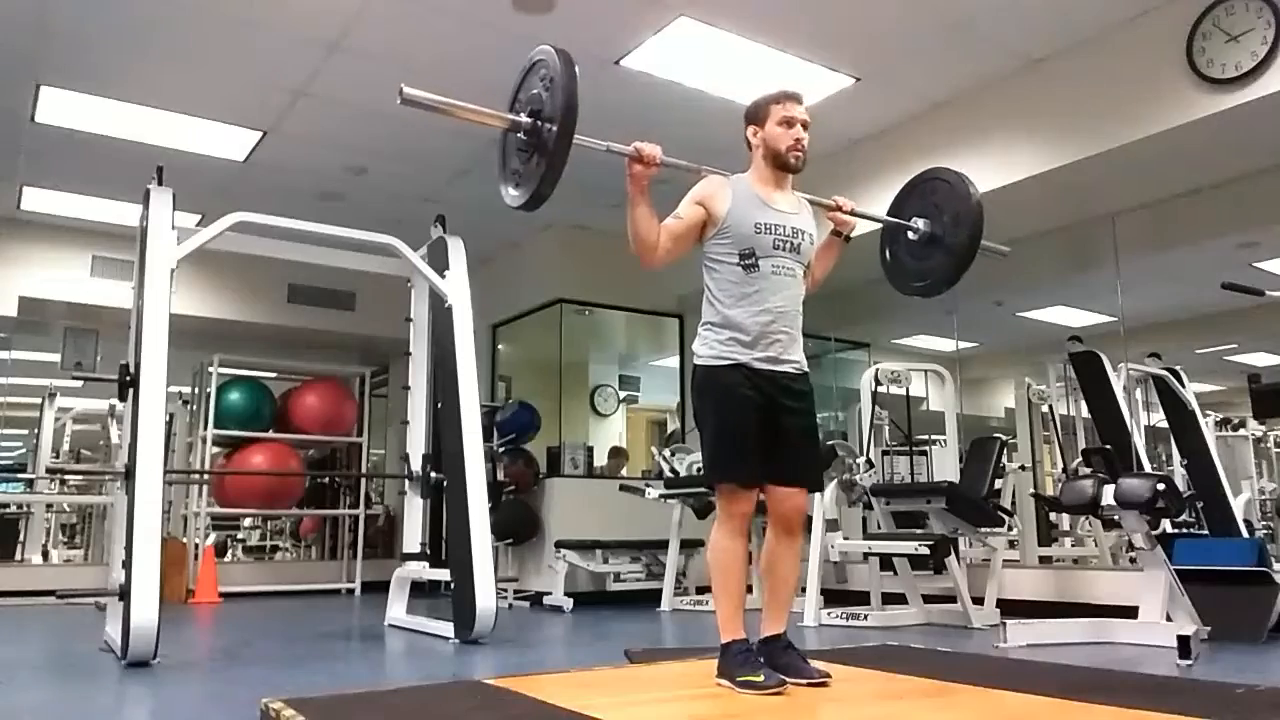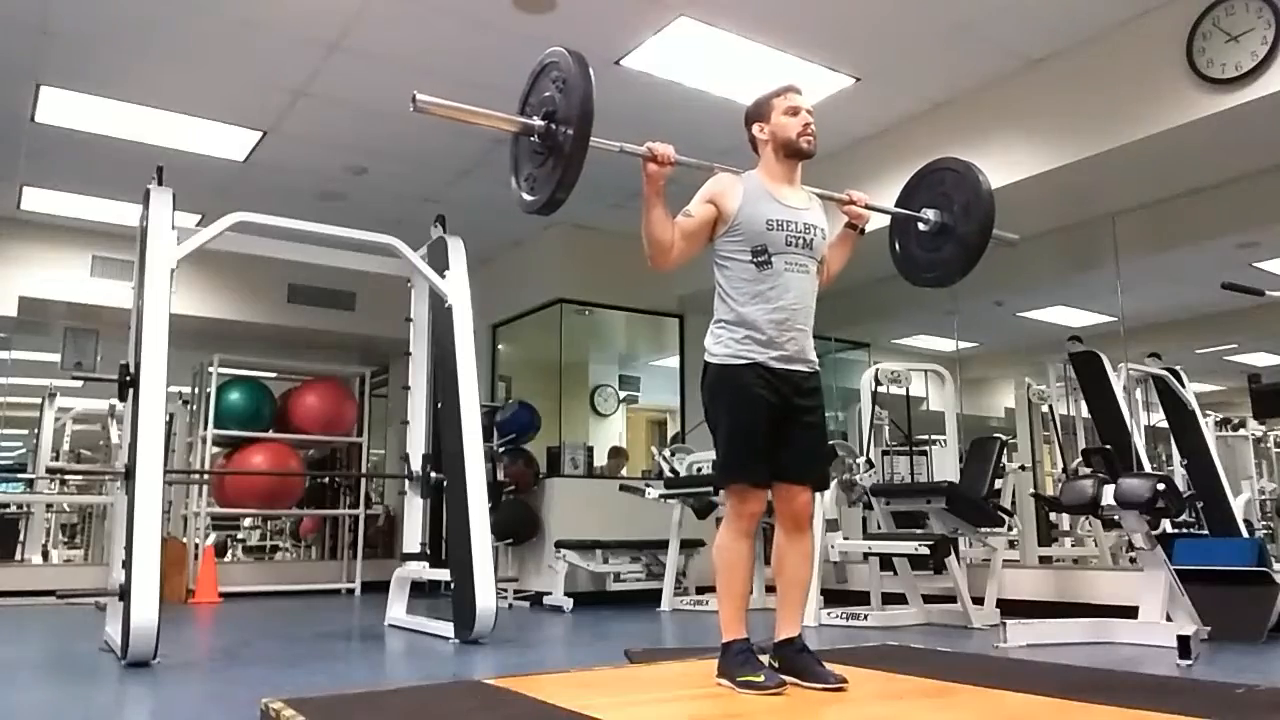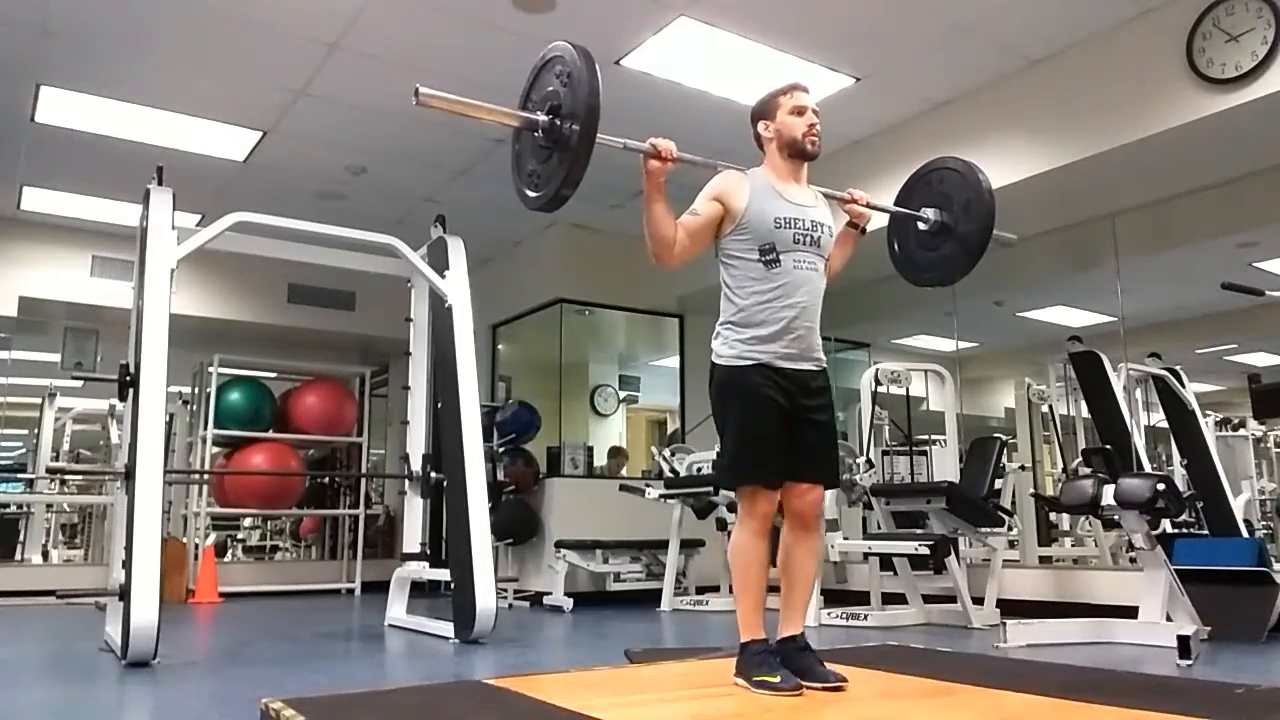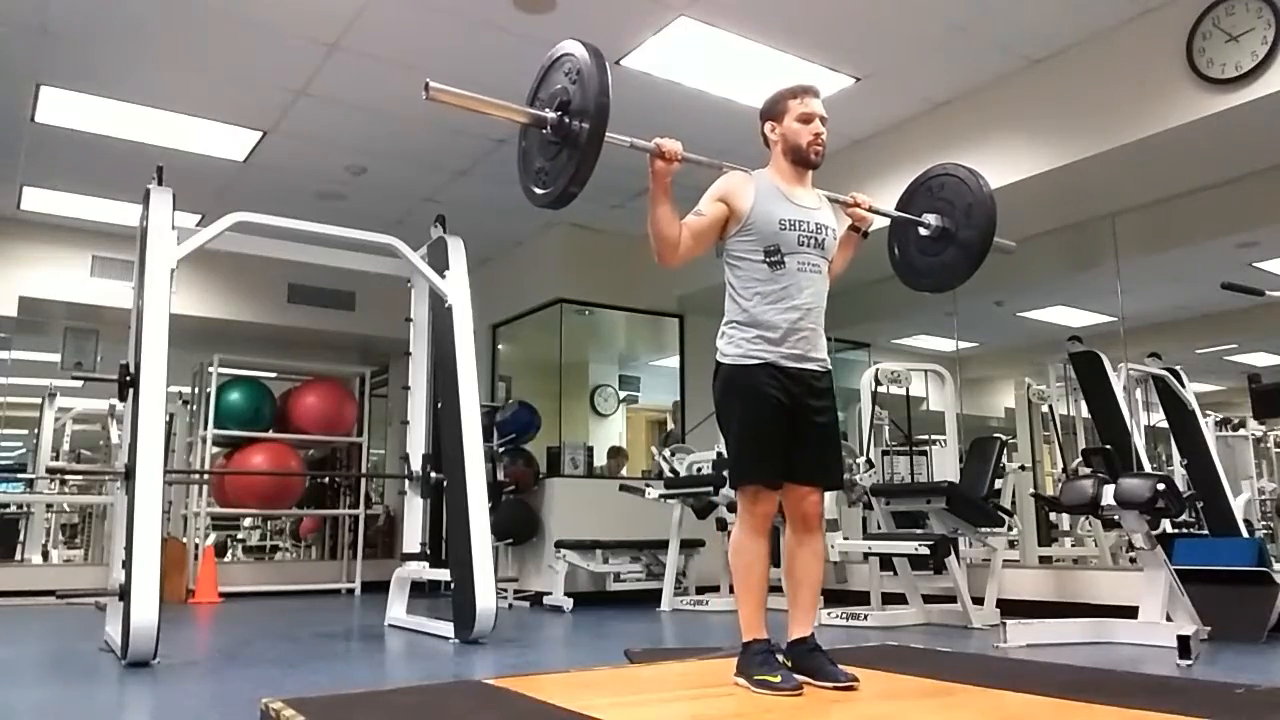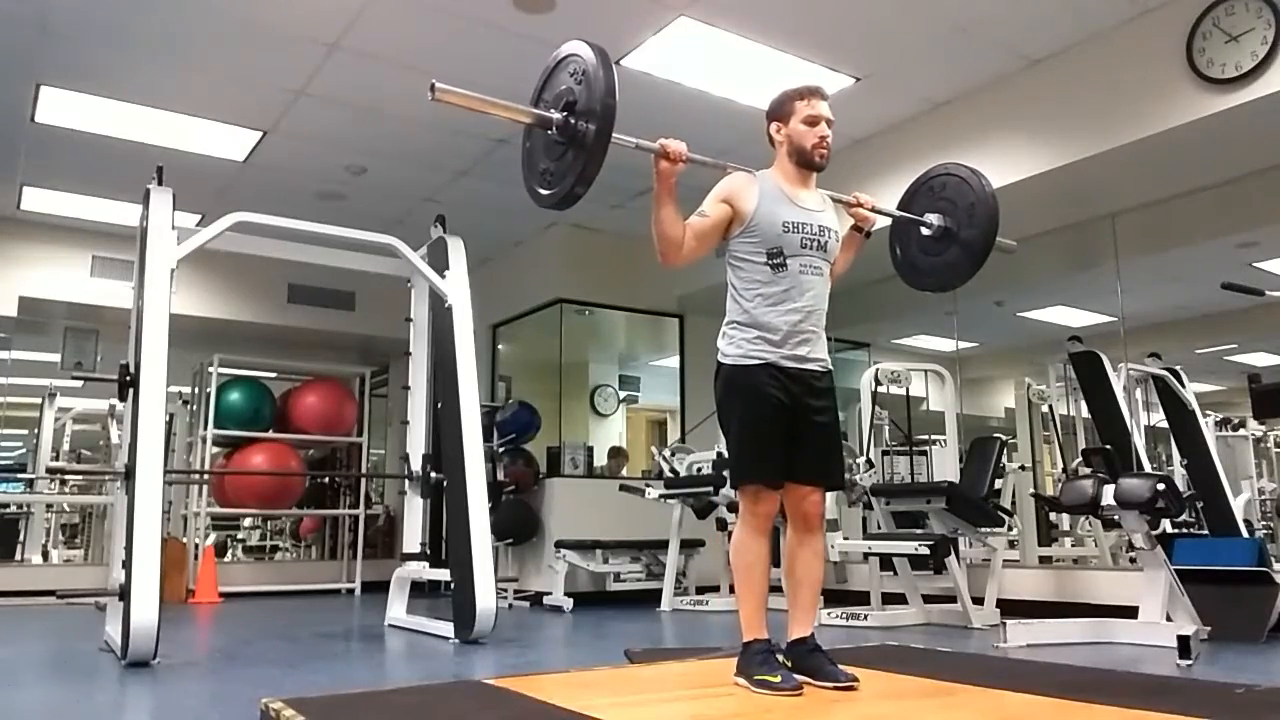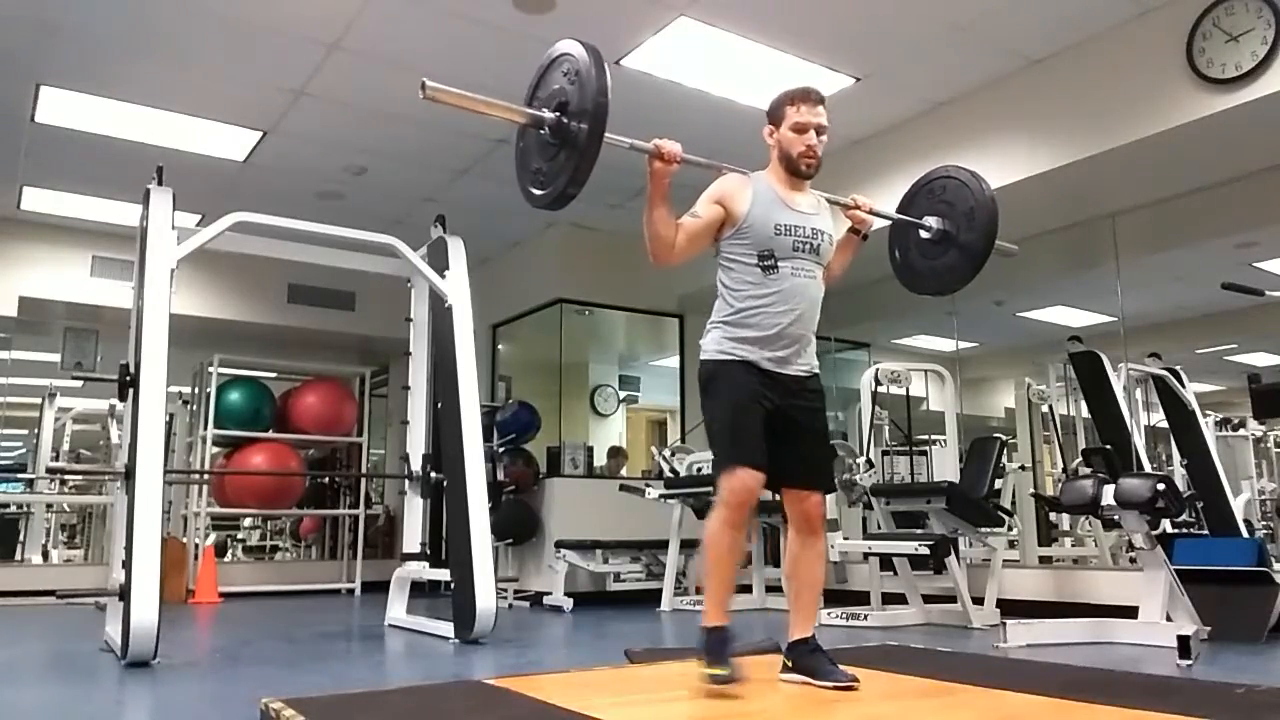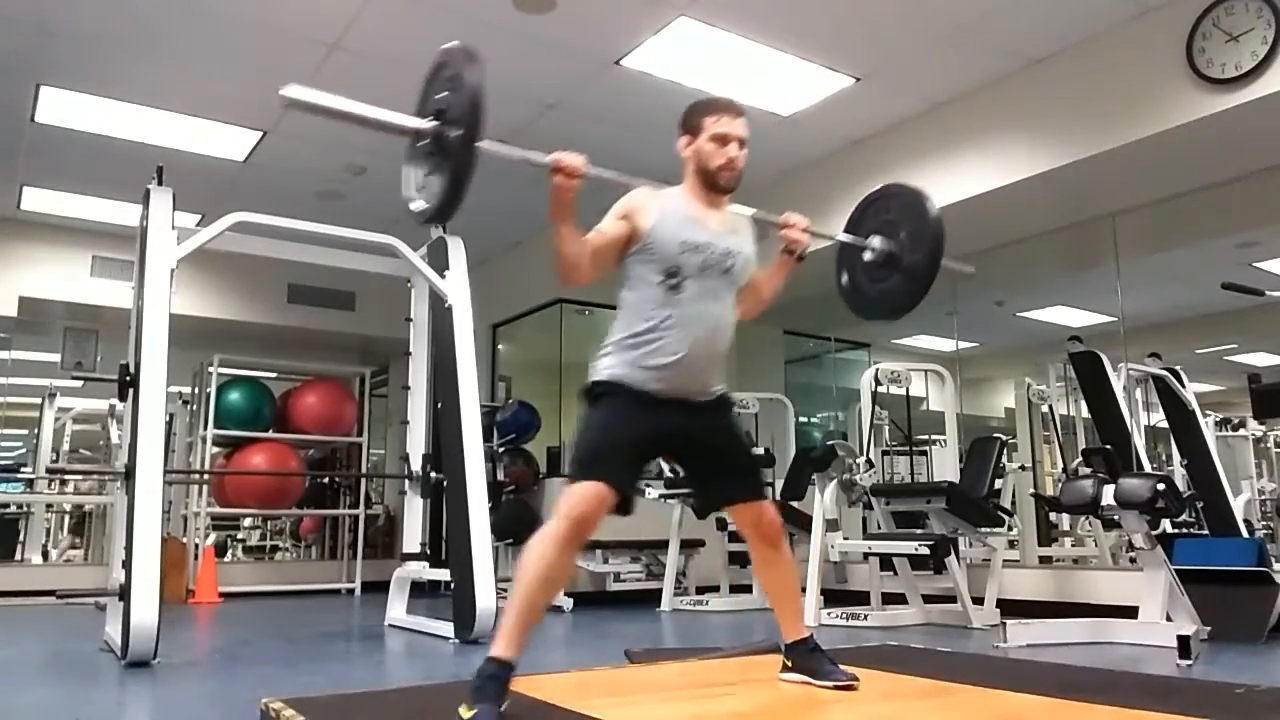
dt=0.5s
person 1, frame 1
left shoulder: (805, 210)
right shoulder: (717, 193)
right elbow: (652, 252)
left wrist: (839, 235)
right wrist: (638, 185)
left hip: (789, 372)
right hip: (727, 367)
left knee: (791, 509)
right knee: (737, 505)
left ankle: (773, 638)
right ankle: (733, 647)
person 1, frame 2
left shoulder: (814, 207)
right shoulder: (727, 191)
right elbow: (664, 253)
left wrist: (853, 228)
right wrist: (653, 186)
left hip: (800, 370)
right hip: (739, 365)
left knee: (798, 509)
right knee: (745, 506)
left ankle: (789, 643)
right ankle: (735, 648)
person 1, frame 3
left shoulder: (820, 204)
right shoulder: (733, 189)
right elbow: (667, 251)
left wrist: (855, 227)
right wrist: (655, 184)
left hip: (808, 370)
right hip: (748, 366)
left knee: (807, 507)
right knee: (758, 507)
left ankle: (792, 640)
right ankle: (753, 649)
person 1, frame 4
left shoulder: (824, 207)
right shoulder: (739, 190)
right elbow: (671, 251)
left wrist: (857, 231)
right wrist: (660, 182)
left hip: (812, 369)
right hip: (752, 365)
left knee: (808, 509)
right knee: (758, 505)
left ankle: (802, 643)
right ankle: (755, 648)
person 1, frame 5
left shoulder: (826, 206)
right shoulder: (741, 191)
right elbow: (674, 251)
left wrist: (859, 231)
right wrist: (665, 182)
left hip: (812, 370)
right hip: (752, 366)
left knee: (809, 508)
right knee: (759, 507)
left ankle: (802, 643)
right ankle: (754, 648)
person 1, frame 6
left shoulder: (823, 209)
right shoulder: (735, 191)
right elbow: (667, 251)
left wrist: (856, 233)
right wrist: (658, 183)
left hip: (799, 374)
right hip: (736, 363)
left knee: (810, 512)
right knee: (740, 491)
left ankle: (802, 646)
right ankle: (715, 635)
person 1, frame 7
left shoulder: (742, 229)
right shoulder: (646, 207)
right elbow: (575, 269)
left wrist: (790, 255)
right wrist: (564, 200)
left hip: (701, 401)
right hip: (629, 389)
left knee: (765, 524)
right knee: (578, 513)
left ankle: (800, 650)
